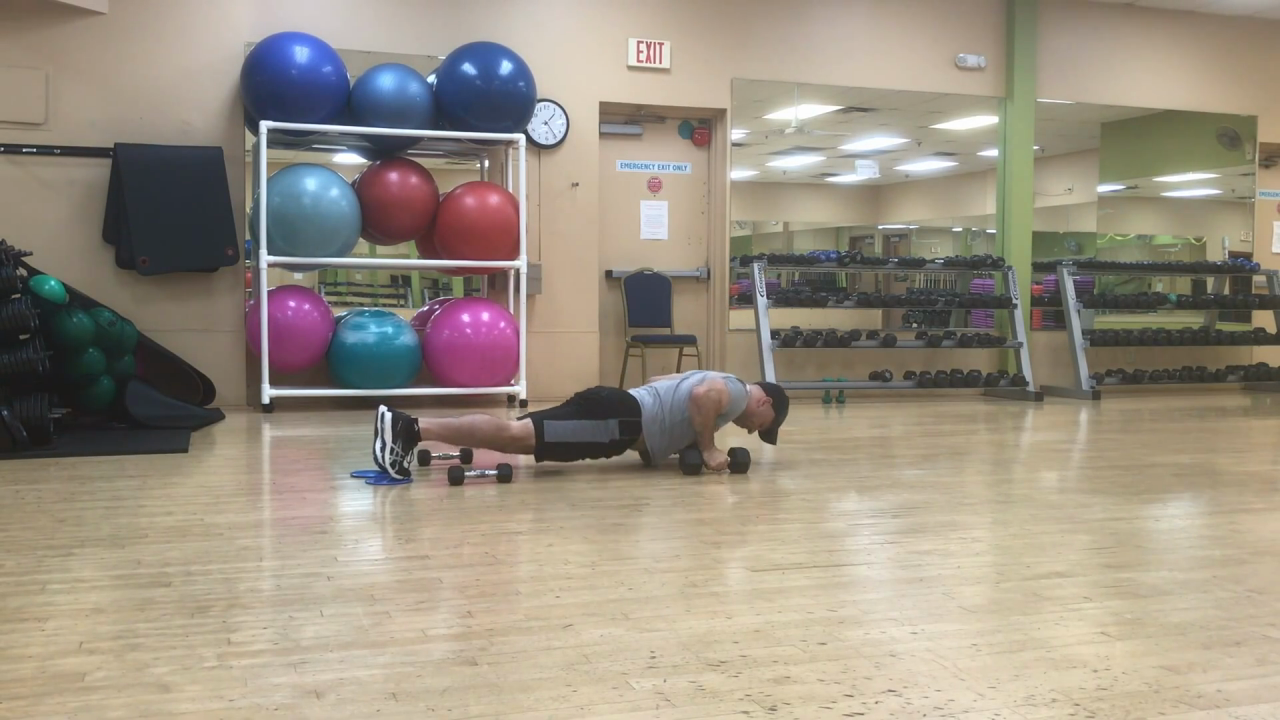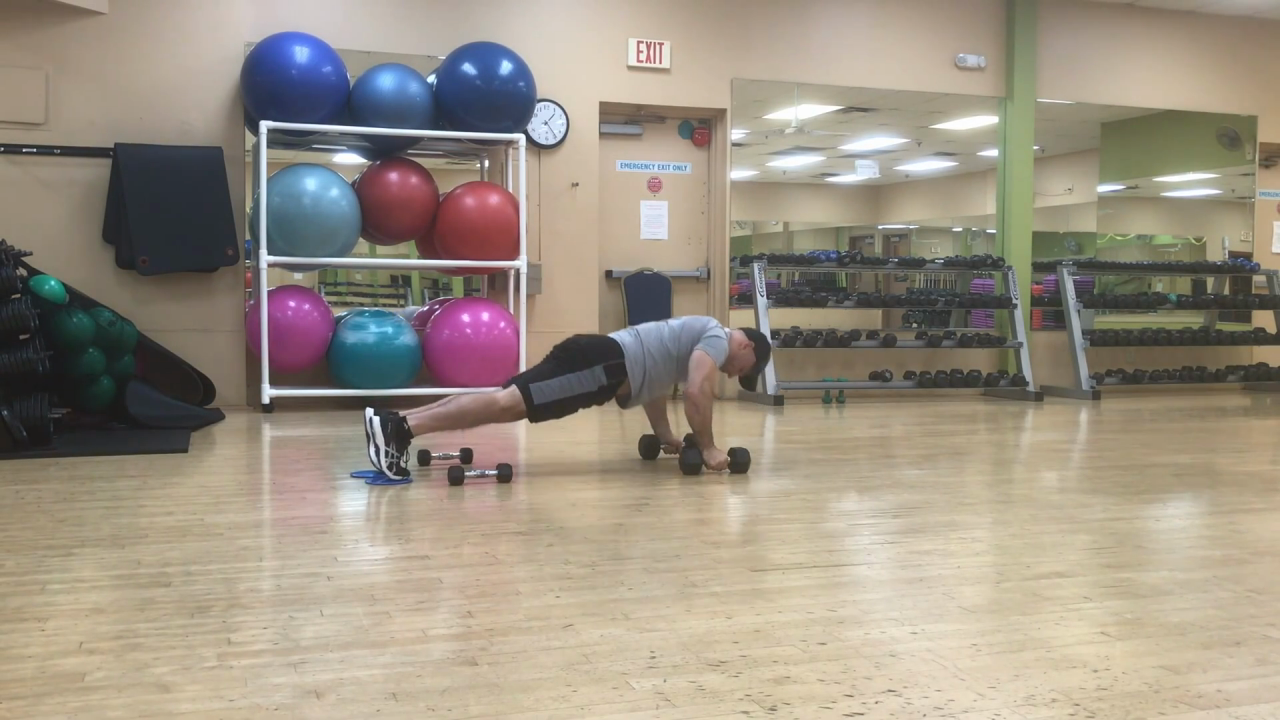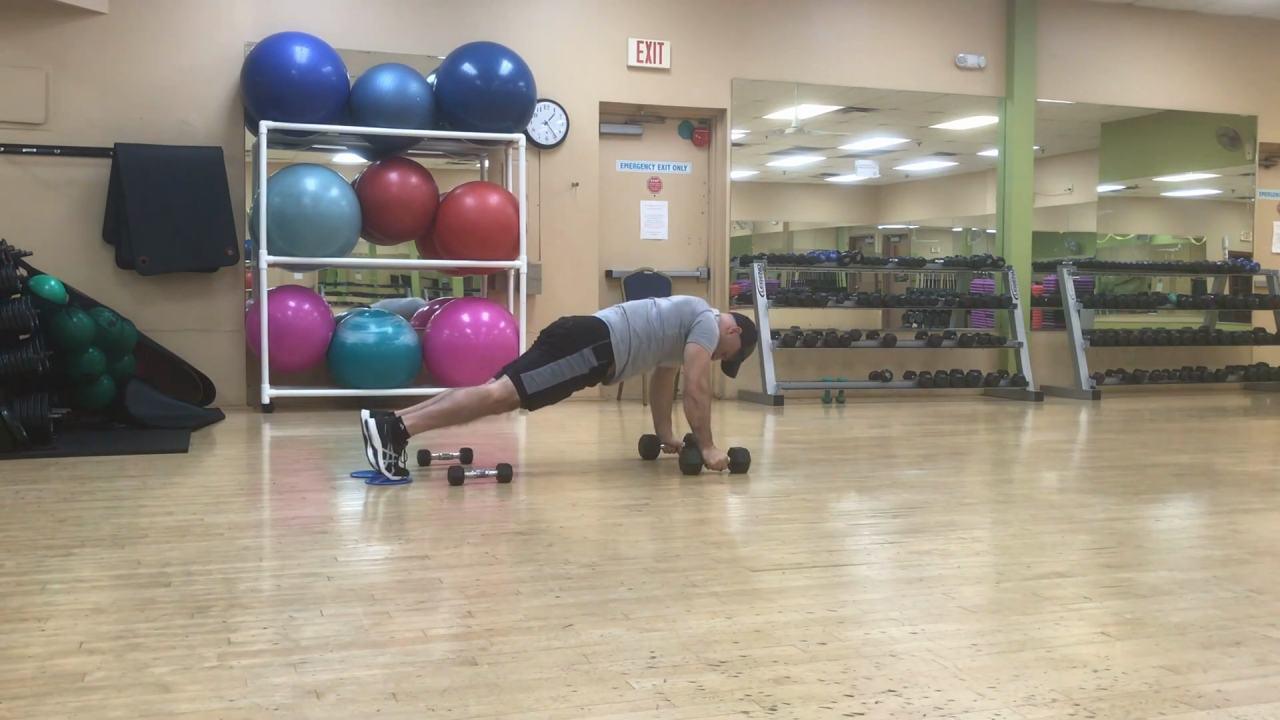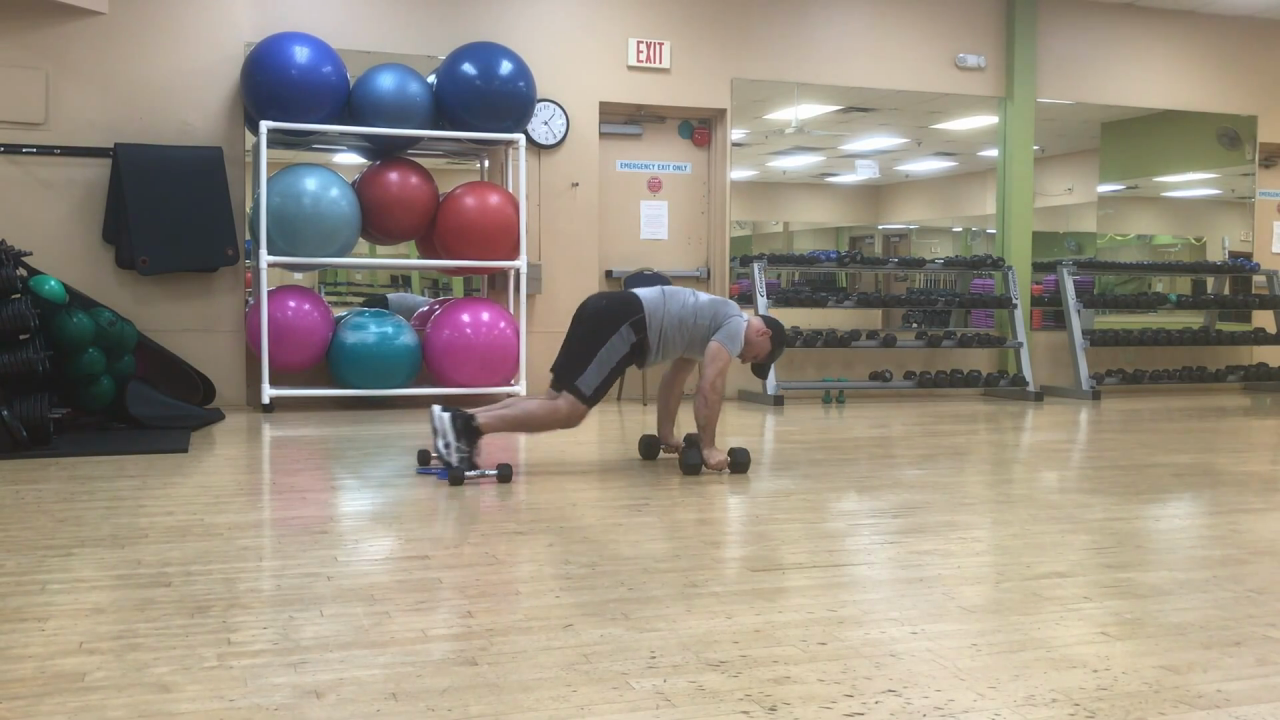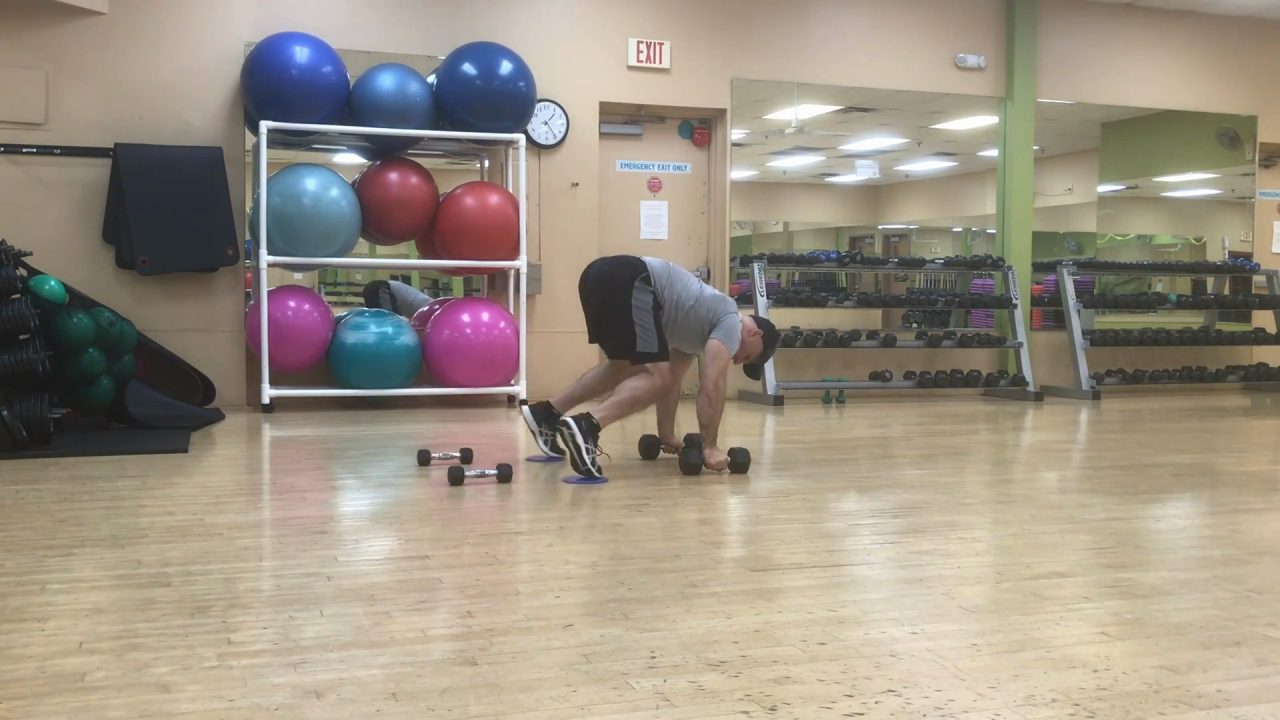
dt=0.4s
person 1, frame 1
left shoulder: (718, 386)
right shoulder: (737, 393)
left elbow: (656, 379)
right elbow: (702, 397)
left wrist: (672, 433)
right wrist: (707, 449)
left hip: (619, 410)
right hip: (623, 420)
left knee: (516, 431)
right knee: (517, 435)
left ankle: (407, 425)
right ankle: (412, 428)
person 1, frame 2
left shoulder: (699, 336)
right shoulder: (718, 339)
left elbow: (653, 371)
right elbow: (695, 391)
left wrist: (665, 435)
right wrist: (707, 447)
left hip: (602, 359)
right hip: (606, 366)
left knee: (504, 400)
right knee: (507, 404)
left ankle: (396, 421)
right ankle: (402, 427)
person 1, frame 3
left shoulder: (686, 326)
right shoulder: (707, 324)
left elbow: (662, 378)
right elbow: (695, 389)
left wrist: (666, 435)
right wrist: (706, 447)
left hip: (589, 340)
right hip: (594, 346)
left knee: (497, 393)
right knee: (499, 395)
left ankle: (392, 421)
right ankle: (396, 428)
person 1, frame 4
left shoulder: (712, 324)
right shoulder: (735, 326)
left elbow: (673, 380)
right elbow: (709, 387)
left wrist: (666, 436)
right wrist: (708, 447)
left hip: (611, 315)
right hip: (625, 320)
left knee: (558, 399)
right knee: (567, 410)
left ankle: (463, 420)
right ankle: (467, 424)
person 1, frame 5
left shoulder: (703, 326)
right shoulder: (730, 324)
left elbow: (673, 376)
right elbow: (711, 386)
left wrist: (666, 436)
right wrist: (709, 447)
left hip: (604, 275)
right hip: (628, 280)
left knee: (624, 368)
right knee: (655, 377)
left ankle: (547, 412)
right ankle: (586, 426)
